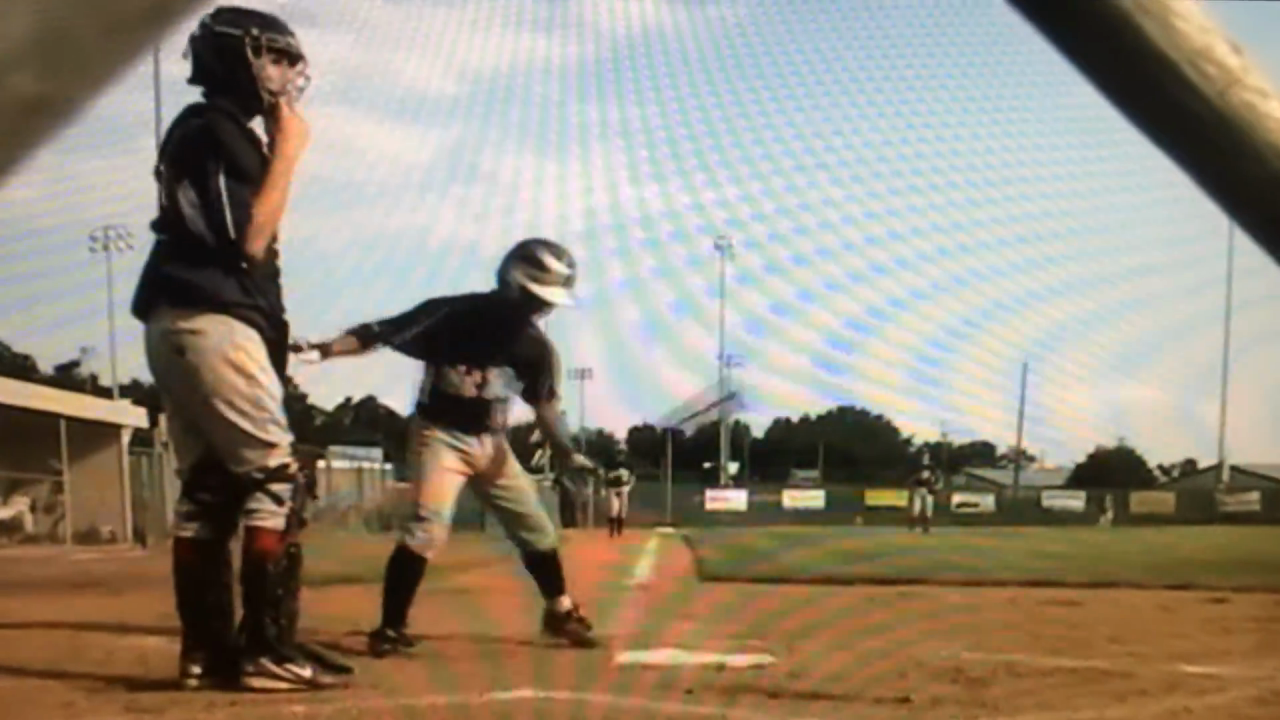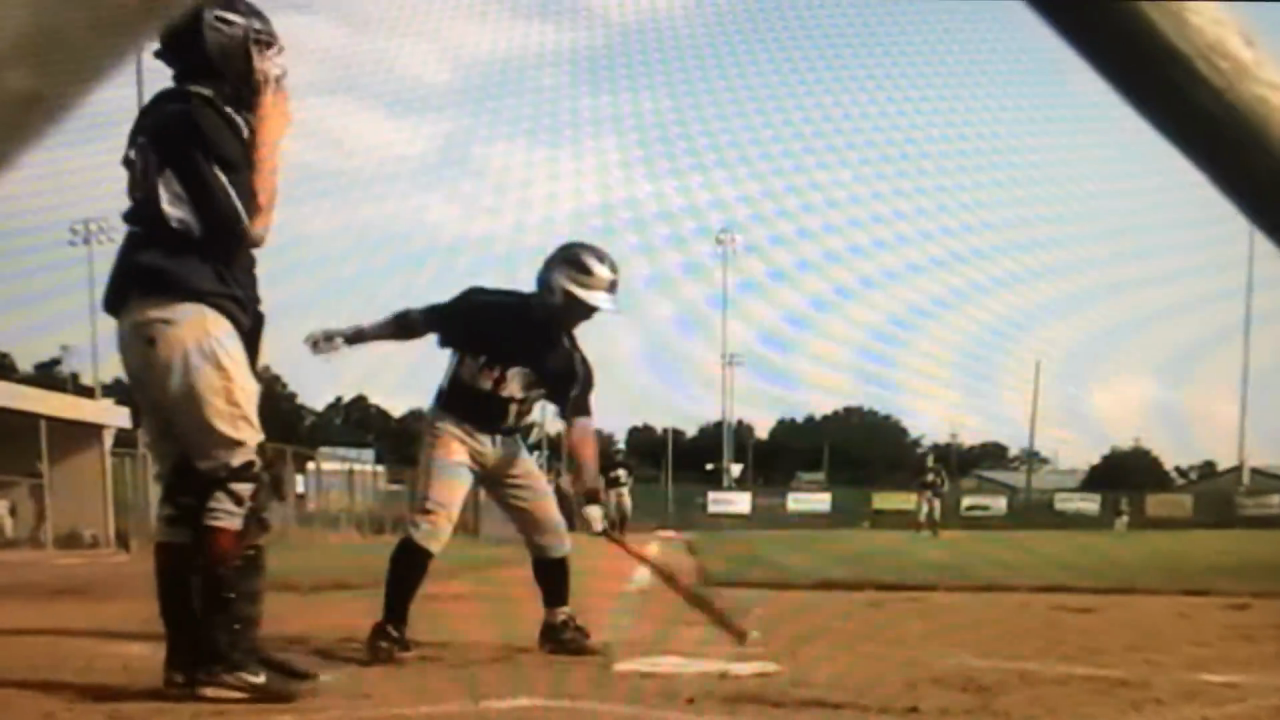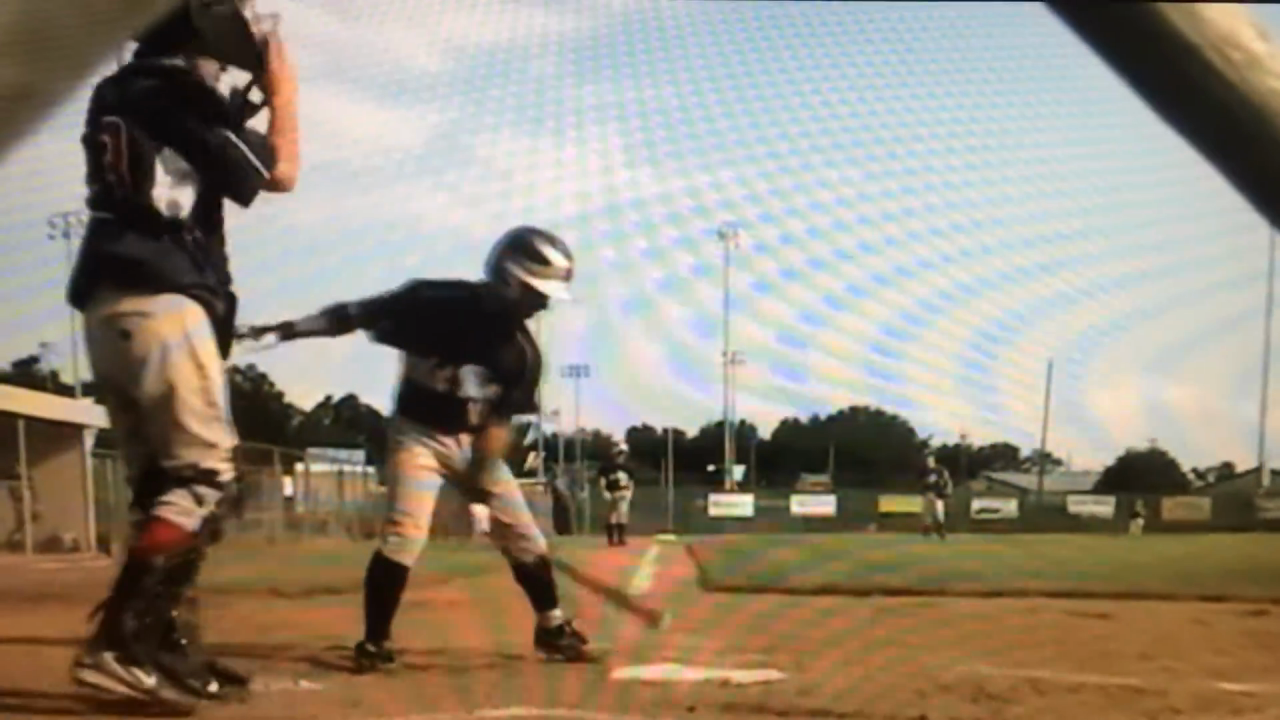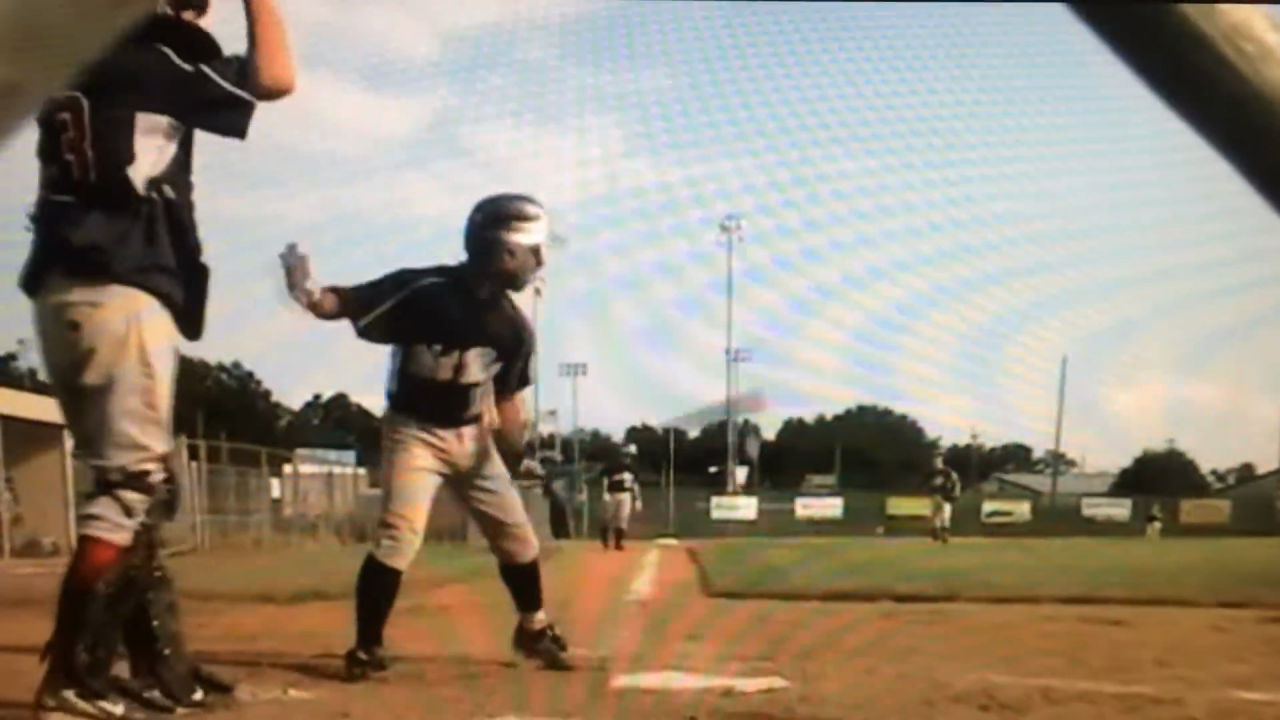
dt=0.3s
person 1, frame 1
left shoulder: (202, 132)
right shoulder: (218, 131)
left elbow: (239, 231)
right elbow: (249, 240)
left wrist: (277, 153)
right wrist: (287, 153)
left hip: (181, 325)
right hip: (214, 323)
left knee: (208, 487)
right knee: (274, 479)
left ankle: (208, 649)
right ankle: (266, 651)
person 1, frame 2
left shoulder: (167, 117)
right shoulder: (198, 118)
right elbow: (251, 227)
left wrist: (256, 135)
right wrist: (269, 137)
left hip: (152, 316)
right hip: (189, 313)
left knee: (186, 487)
right knee: (238, 477)
left ankle: (191, 654)
right ankle: (227, 655)
person 1, frame 3
left shoulder: (116, 94)
right shoulder: (181, 98)
right elbow: (279, 171)
left wrist: (244, 103)
right wrist: (281, 82)
left hip: (107, 305)
right hip: (161, 303)
left knee: (160, 478)
right knee: (203, 475)
left ankle: (173, 655)
right ankle: (117, 643)
person 1, frame 4
left shoulder: (81, 67)
right shoulder: (152, 60)
right elbow: (274, 79)
left hip: (64, 291)
right hip: (121, 293)
left knee: (130, 481)
right knee: (135, 481)
person 2, frame 1
left shoulder: (535, 345)
right shoulder: (452, 314)
left elbow: (544, 404)
right elbow: (377, 333)
left wrist: (567, 450)
right wrist: (327, 349)
left hip: (491, 442)
right hip: (440, 436)
left knee: (536, 526)
right knee: (428, 527)
left ankle: (560, 612)
right ankle: (392, 627)
person 2, frame 2
left shoulder: (569, 359)
right shoulder: (485, 308)
left elbow: (579, 425)
right elbow: (416, 321)
left wrist: (590, 492)
right wrist: (350, 336)
left hip: (505, 442)
right hip: (453, 430)
left knee: (551, 529)
right knee: (432, 523)
left ankle: (558, 623)
right ankle: (391, 628)
person 2, frame 3
left shoulder: (521, 353)
right shoulder: (429, 303)
left elbow: (498, 423)
right elbow: (352, 316)
left wrist: (482, 492)
right wrist: (287, 331)
left hip: (475, 444)
right hip: (416, 435)
left knee: (523, 535)
right knee: (404, 533)
left ankle: (553, 627)
right ankle: (375, 642)
person 2, frame 4
left shoulder: (512, 325)
right shoulder: (420, 291)
left elbow: (507, 399)
right elbow: (344, 303)
left wrist: (516, 457)
right wrist: (306, 292)
left hip: (472, 435)
right hip: (414, 432)
left knee: (516, 533)
right knee: (399, 537)
left ankle: (534, 629)
right ankle: (367, 649)
